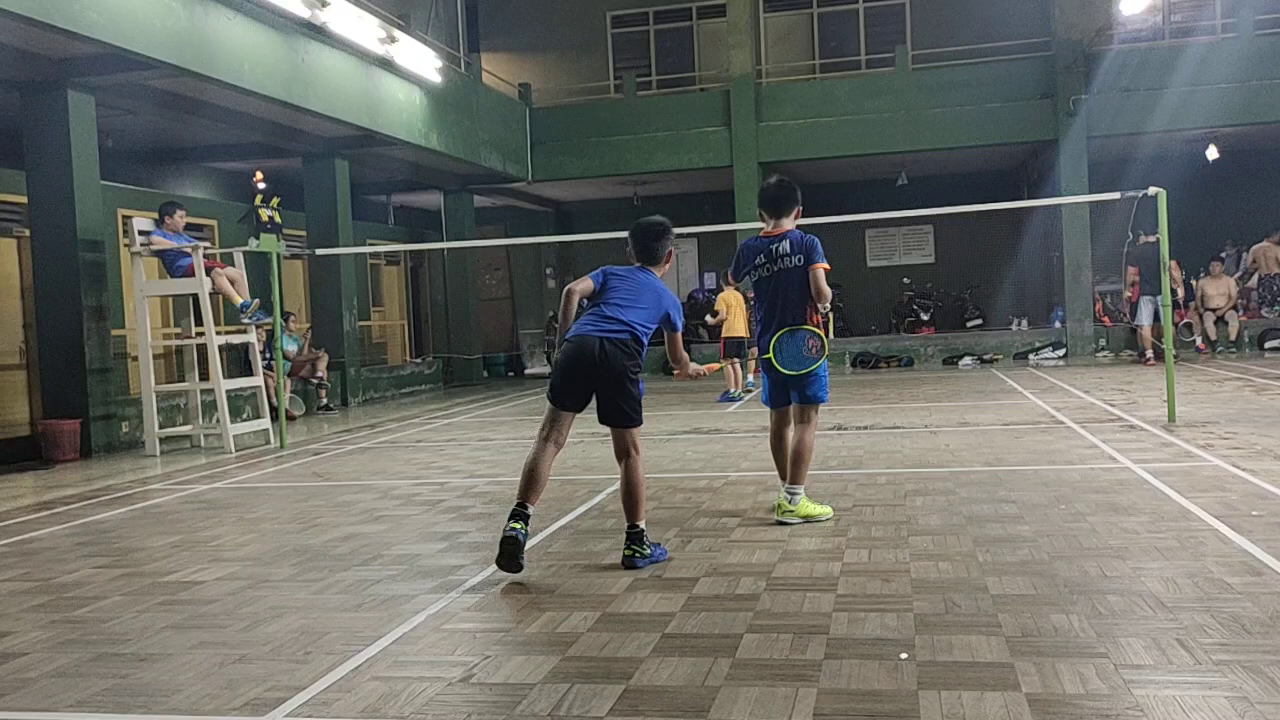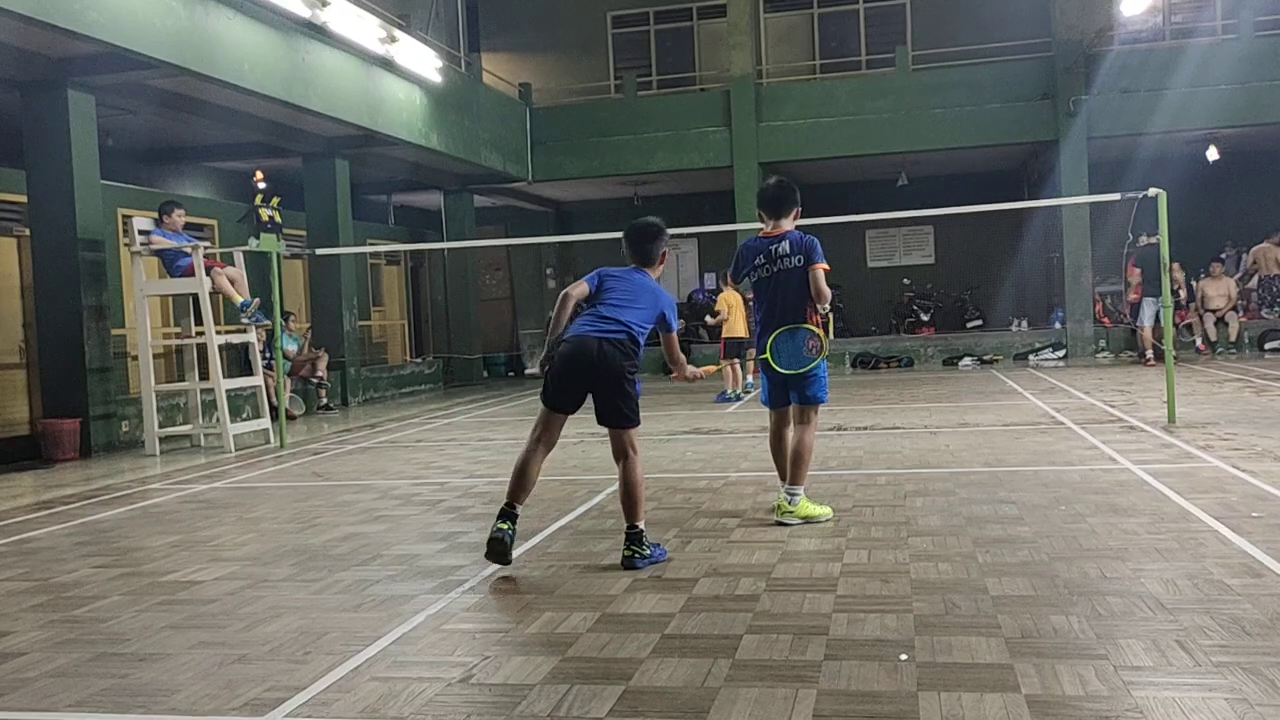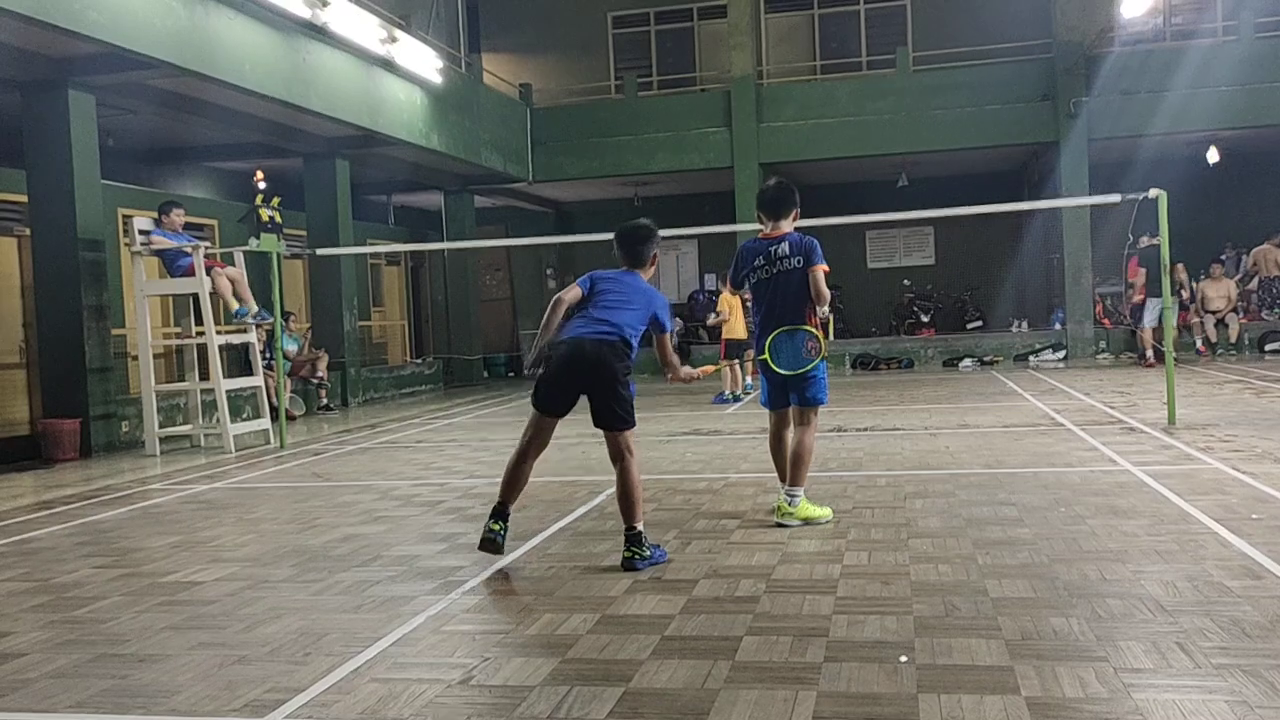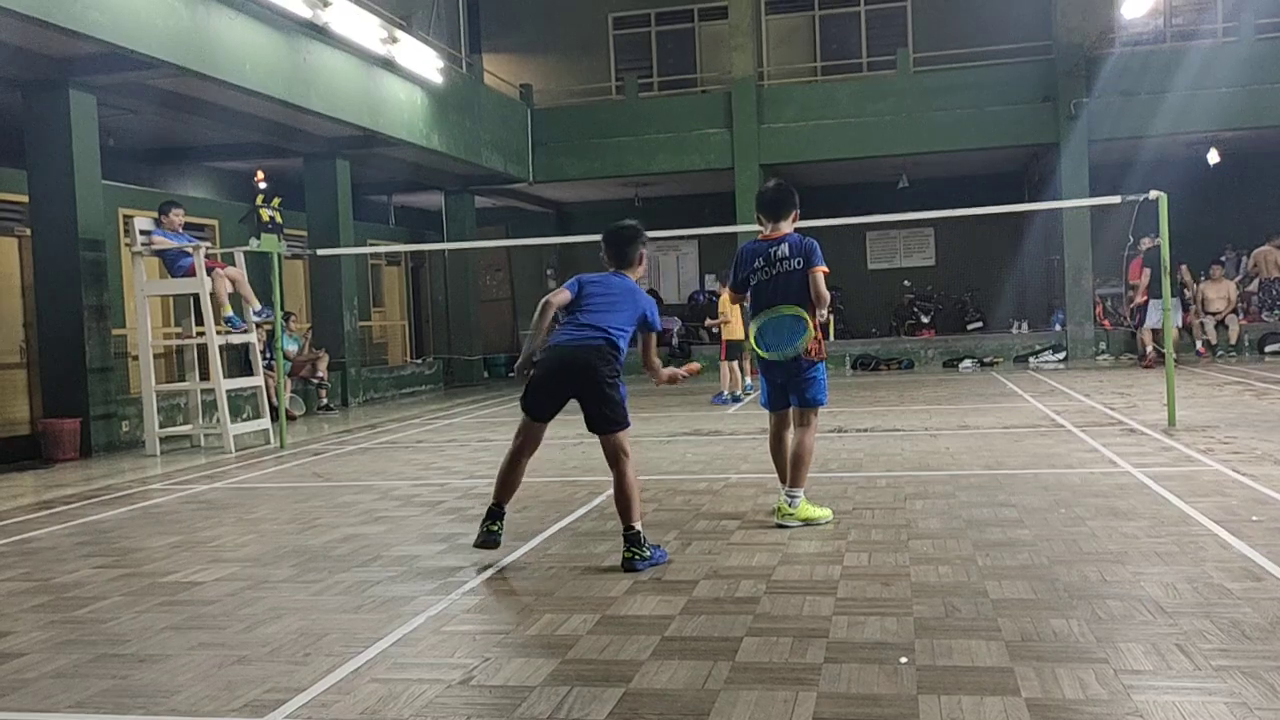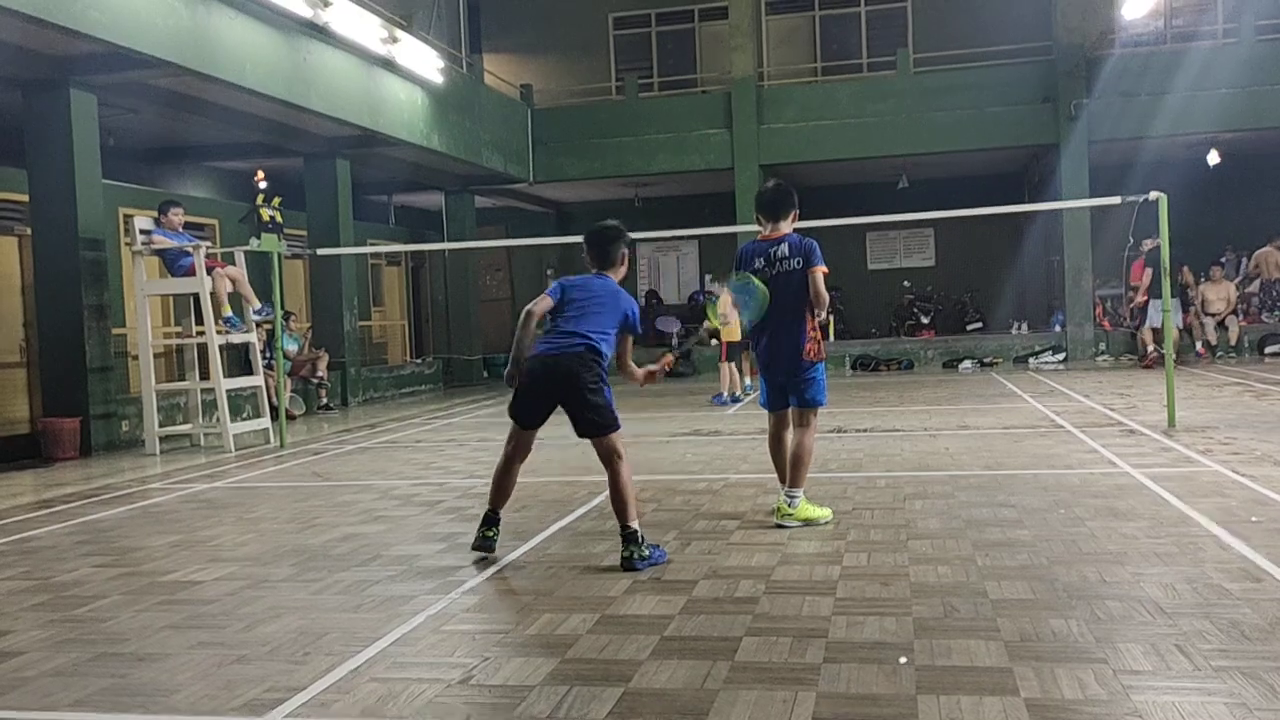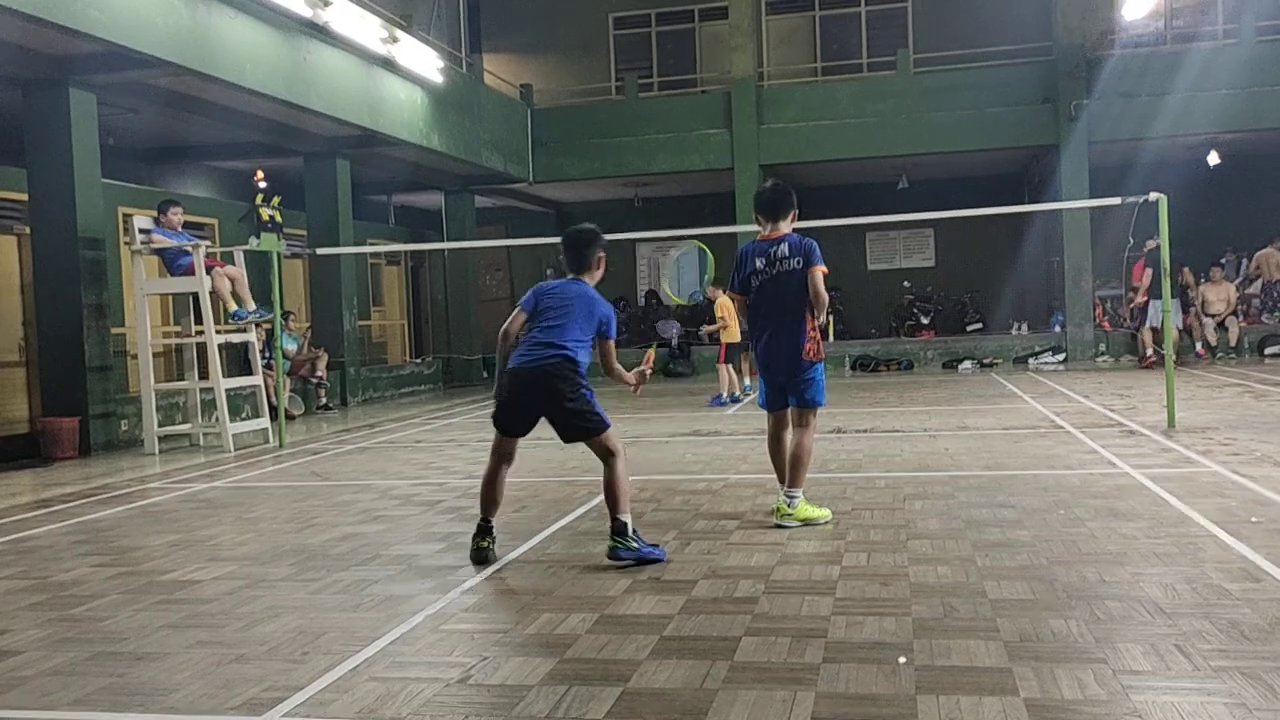
dt=0.1s
person 1, frame 1
left shoulder: (610, 273)
right shoulder: (668, 298)
left elbow: (572, 291)
right elbow: (678, 358)
left wrist: (562, 341)
right wrist: (691, 369)
left hip: (579, 347)
right hip: (619, 357)
left knee: (549, 440)
right knee: (629, 454)
left ankle: (518, 522)
right ankle: (637, 542)
person 1, frame 2
left shoulder: (605, 274)
right shoulder: (663, 298)
left elbow: (568, 295)
right elbow: (674, 358)
left wrist: (552, 346)
right wrist: (687, 372)
left hip: (575, 348)
right hip: (616, 357)
left knee: (540, 441)
right knee: (627, 454)
left ankle: (507, 522)
right ankle: (636, 542)
person 1, frame 3
left shoulder: (597, 278)
right shoulder: (657, 300)
left elbow: (561, 300)
right elbow: (668, 360)
left wrist: (539, 348)
right wrist: (685, 374)
left hip: (568, 352)
right hip: (610, 360)
left knee: (531, 443)
right knee: (624, 457)
left ankle: (497, 523)
right ankle: (636, 544)
person 1, frame 4
left shoulder: (584, 281)
right shoulder: (645, 301)
left elbow: (549, 303)
right elbow: (650, 363)
left wrist: (527, 353)
right wrist: (667, 375)
left hip: (556, 357)
right hip: (599, 363)
left knee: (523, 446)
right knee: (620, 459)
left ankle: (492, 522)
right ankle: (635, 545)
person 1, frame 5
left shoulder: (566, 284)
right shoulder: (626, 303)
left elbow: (532, 312)
right elbow: (624, 364)
left wrist: (517, 364)
right wrist: (644, 374)
left hip: (541, 366)
right hip: (583, 373)
left knee: (515, 452)
right knee: (615, 458)
left ankle: (488, 529)
right ankle: (634, 544)
person 1, frame 6
left shoulder: (542, 291)
right shoulder: (602, 308)
left elbow: (507, 332)
right elbow: (610, 368)
left wrist: (502, 380)
right wrist: (632, 378)
left hip: (520, 375)
right hip: (563, 378)
left knee: (501, 457)
right knee: (613, 454)
left ankle: (484, 536)
right ankle: (623, 536)
person 2, frame 1
left shoulder: (749, 248)
right shoulder: (807, 243)
left elbow: (733, 281)
right elbow: (821, 292)
right wrist: (826, 300)
left hip: (769, 347)
left knee: (779, 419)
right knee: (805, 419)
left ankle: (788, 493)
right ankle: (794, 500)
person 2, frame 2
left shoulder: (748, 249)
right shoulder: (807, 244)
left elbow: (732, 283)
right elbow: (820, 293)
right wrist: (826, 301)
left hip: (768, 348)
left knee: (779, 419)
right knee: (805, 420)
left ankle: (788, 493)
right ankle: (793, 501)
person 2, frame 3
left shoulder: (747, 251)
right shoulder: (806, 245)
left elbow: (733, 290)
right elbow: (820, 293)
right wrist: (823, 306)
left hip: (768, 350)
left knee: (779, 421)
right knee: (804, 421)
left ankle: (787, 494)
right ankle: (793, 503)
person 2, frame 4
left shoulder: (747, 253)
right shoulder: (806, 246)
left elbow: (734, 298)
right elbow: (820, 295)
right wrist: (823, 310)
right hip: (803, 347)
left knee: (779, 422)
right knee: (805, 422)
left ankle: (788, 496)
right ankle: (793, 503)
person 2, frame 5
left shoulder: (746, 253)
right shoulder: (805, 246)
right elbow: (819, 294)
right wrist: (820, 313)
left hip: (767, 352)
right hip: (802, 348)
left knee: (778, 422)
right knee: (804, 423)
left ankle: (787, 496)
right ankle: (793, 504)
person 2, frame 6
left shoulder: (746, 254)
right shoulder: (805, 246)
left elbow: (740, 306)
right elbow: (818, 295)
right wrist: (820, 315)
left hip: (766, 352)
right hip: (802, 348)
left knee: (777, 422)
right knee: (803, 423)
left ankle: (787, 496)
right ankle: (792, 503)
